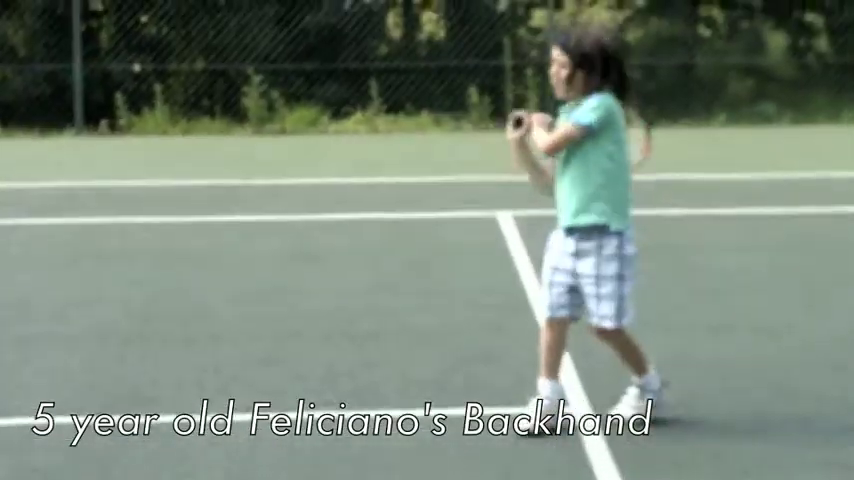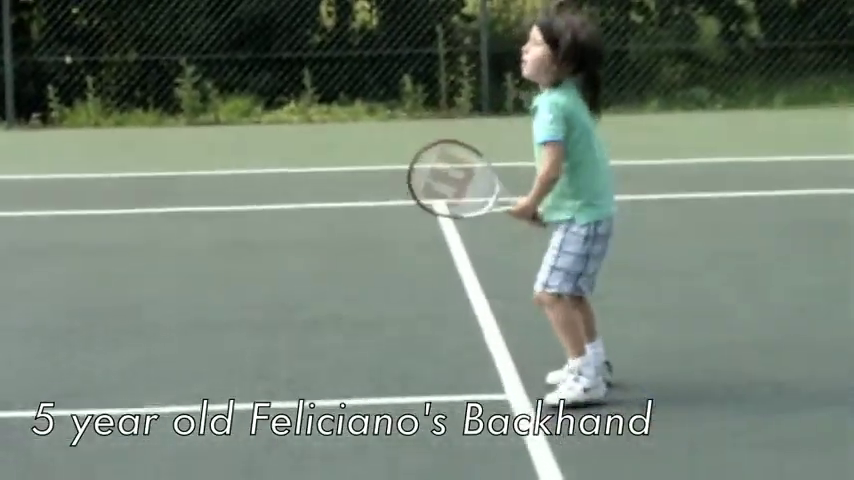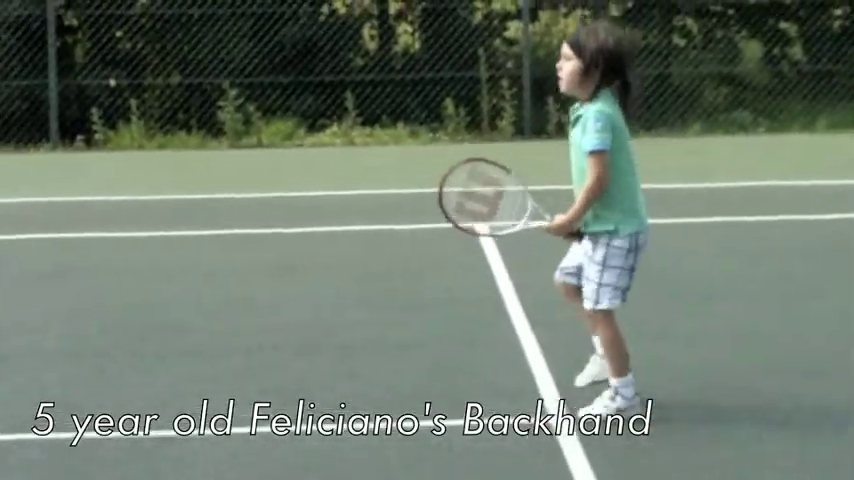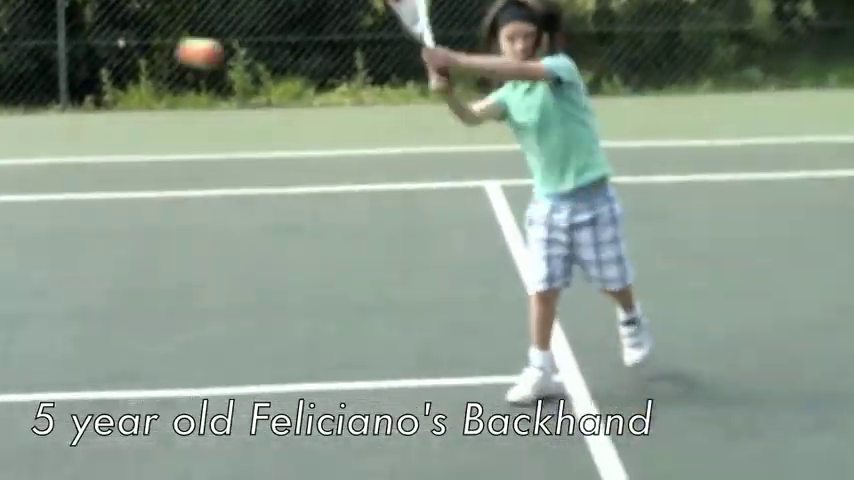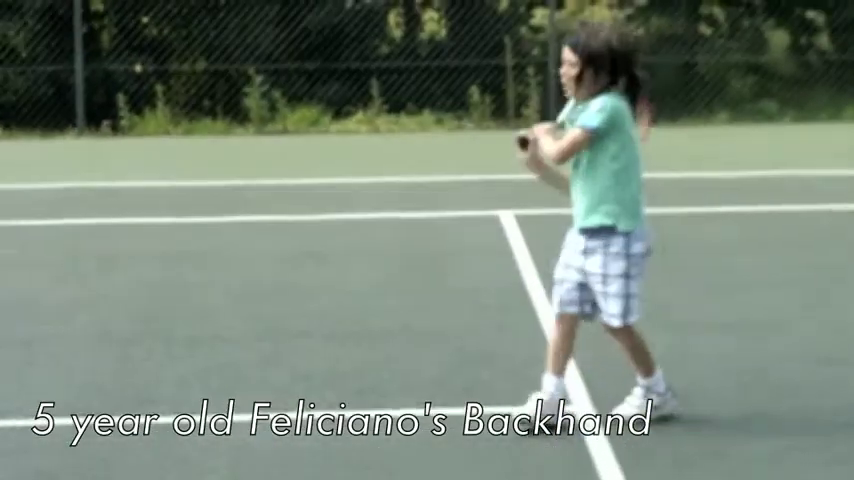
dt=0.5s
person 1, frame 1
left shoulder: (602, 106)
right shoulder: (568, 119)
left elbow: (551, 144)
right elbow: (549, 184)
left wrist: (539, 125)
right wrist: (518, 140)
left hip: (605, 237)
right hip: (567, 236)
left knee: (606, 325)
right knee: (554, 319)
left ankle: (647, 386)
right ankle: (548, 399)
person 1, frame 2
left shoulder: (552, 105)
right shoulder: (565, 97)
left elbow: (551, 168)
left wrist: (530, 203)
right wrist: (541, 203)
left hip: (580, 216)
right hip: (587, 211)
left knee: (549, 293)
right knee: (571, 292)
left ankle: (587, 374)
right ankle: (593, 362)
person 1, frame 3
left shoulder: (598, 115)
right shoulder: (591, 110)
left elbow: (597, 179)
left wrist: (571, 218)
right wrist: (577, 217)
left hip: (617, 229)
right hip: (602, 225)
left knee: (598, 308)
right knee: (568, 281)
left ankle: (623, 393)
right ankle: (606, 355)
person 1, frame 4
left shoulder: (561, 68)
right shoulder: (510, 94)
left elbow: (517, 67)
right elbow: (472, 115)
left wrist: (458, 60)
right wrist: (445, 88)
left hip: (593, 198)
right hip: (550, 205)
left knee: (614, 283)
right knee: (543, 289)
left ankle: (631, 320)
right ankle: (541, 370)
person 1, frame 5
left shoulder: (606, 107)
right shoulder: (581, 114)
left elbow: (560, 152)
left wrist: (543, 136)
right wrist: (536, 160)
left hip: (616, 236)
right hip: (583, 234)
left knee: (618, 322)
right knee: (564, 313)
left ankle: (654, 392)
right ankle: (550, 397)
